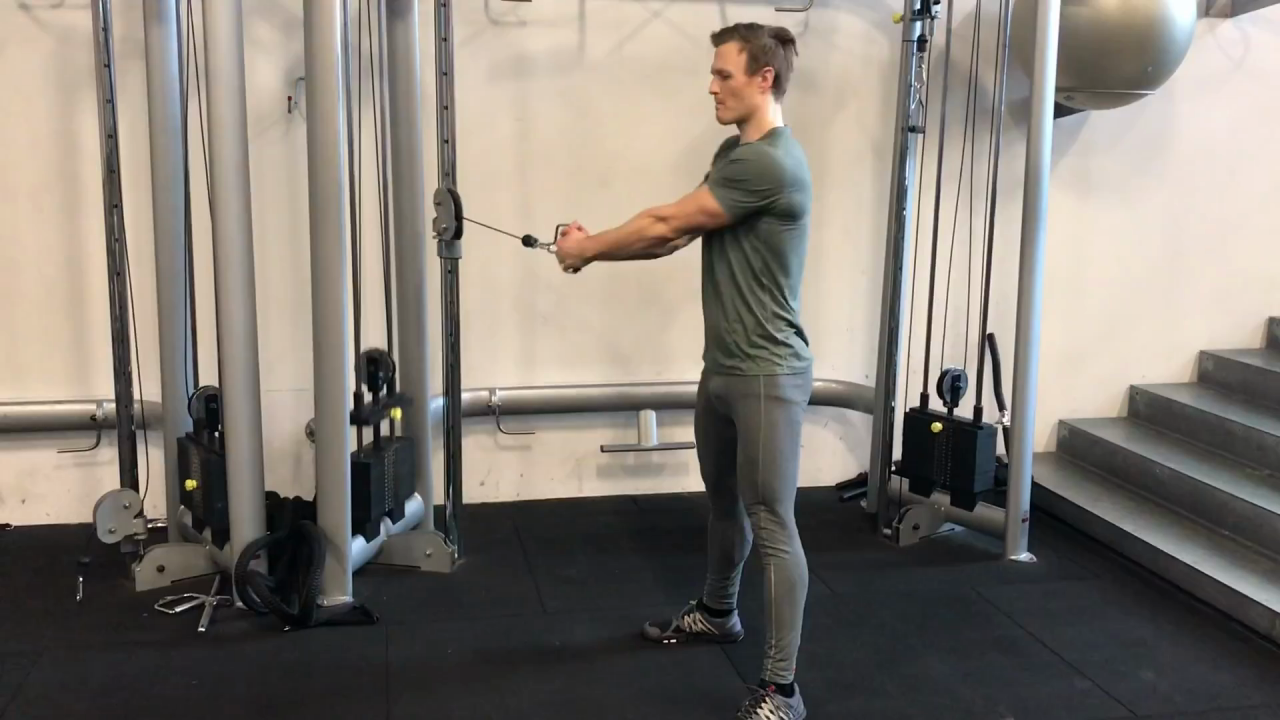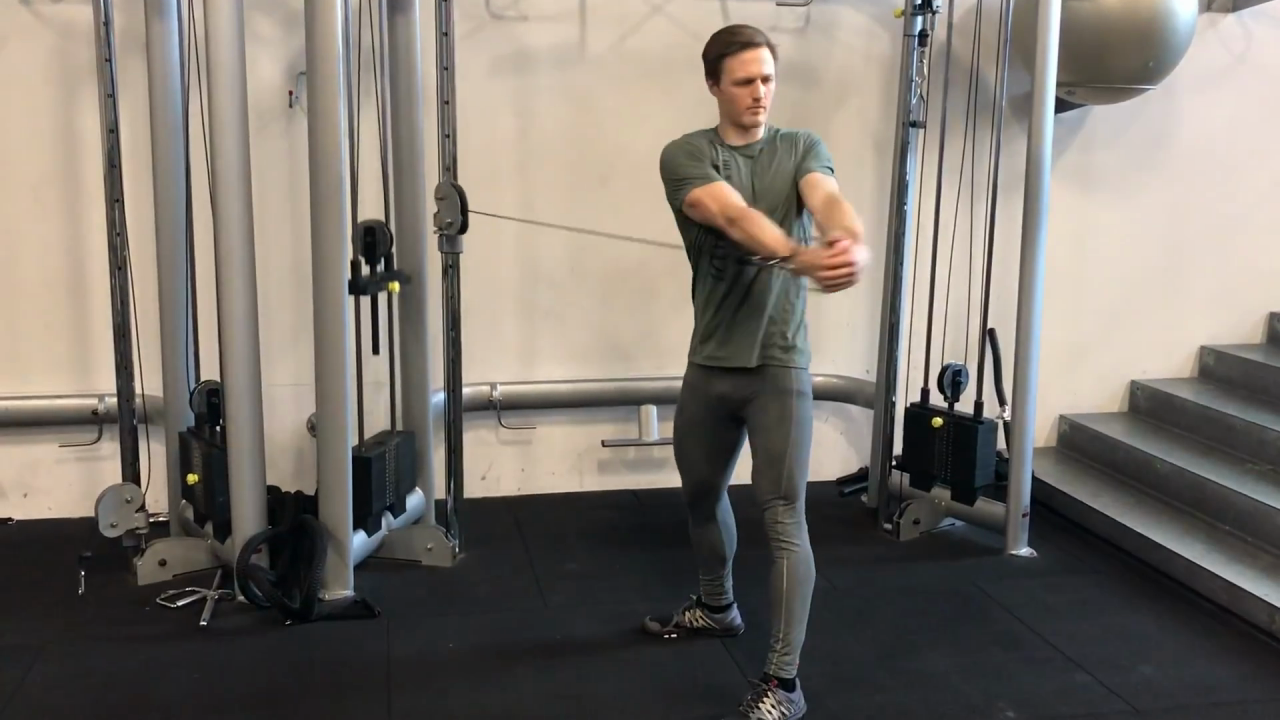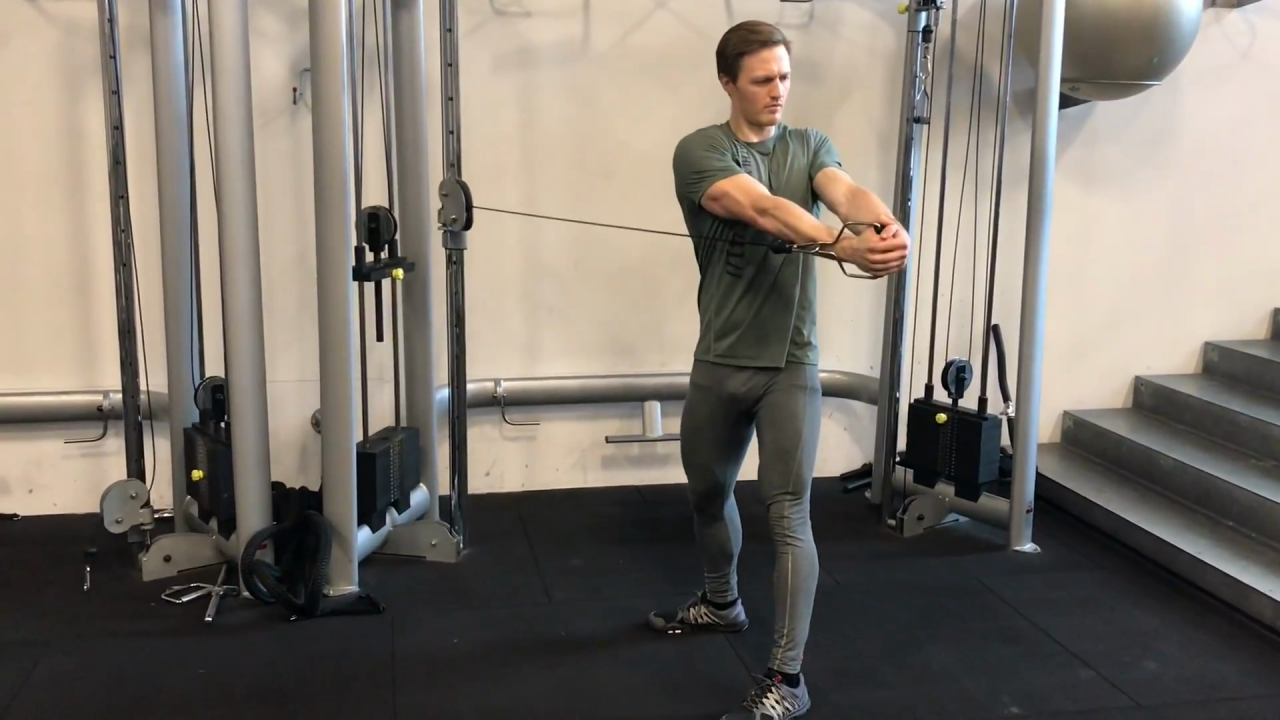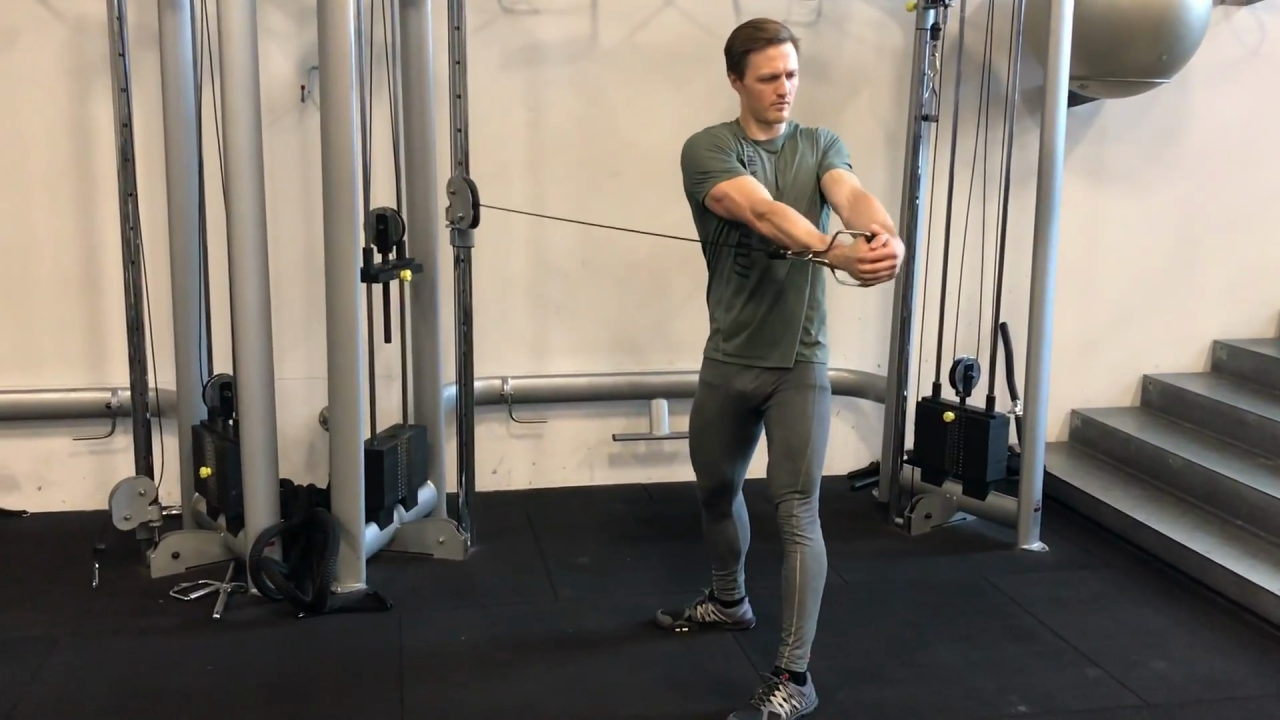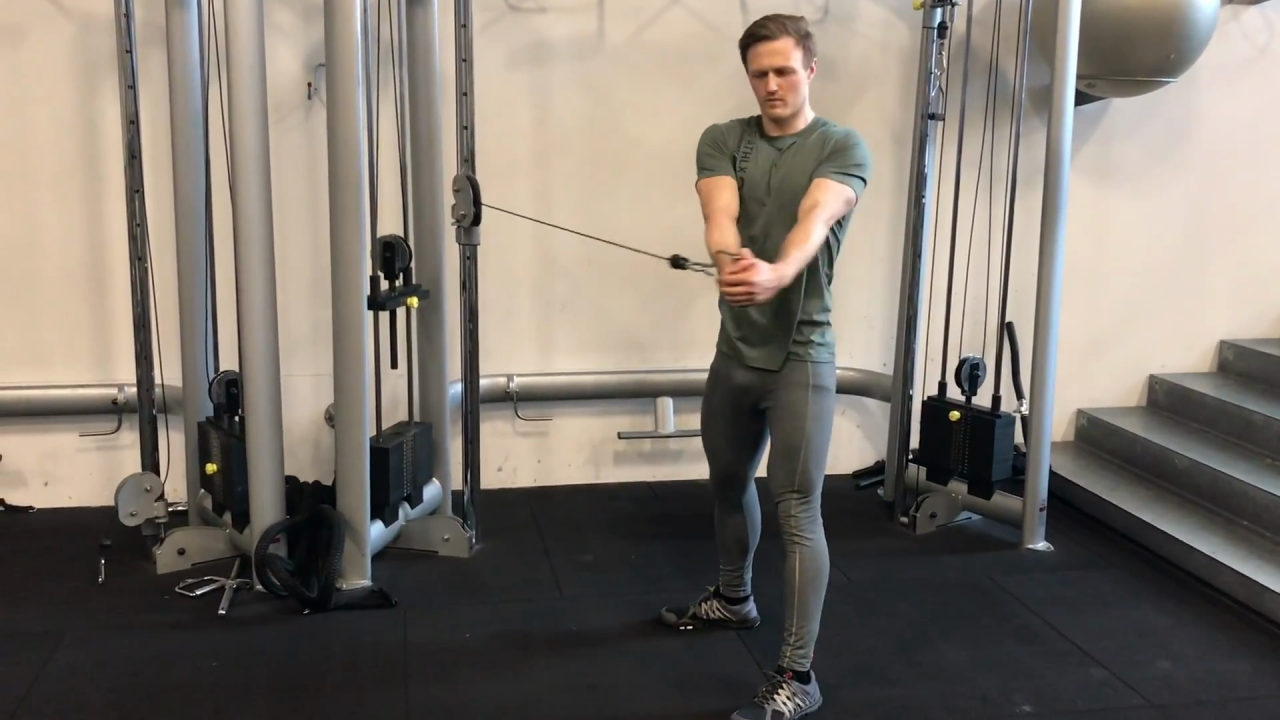
dt=0.5s
person 1, frame 1
left shoulder: (771, 163)
right shoulder: (735, 153)
left elbow: (669, 226)
right elbow: (672, 231)
left wrist: (589, 246)
right wrist: (598, 241)
left hip: (766, 374)
right hip: (721, 369)
left knee: (771, 523)
right knee: (725, 500)
right ankle: (718, 611)
person 1, frame 2
left shoulder: (803, 149)
right shoulder: (686, 156)
left elbow: (827, 203)
right elbow: (735, 218)
left wrist: (850, 243)
right wrist: (801, 260)
left hip: (778, 364)
right hip: (711, 362)
left knee: (783, 518)
right knee: (701, 496)
right ankle: (715, 606)
person 1, frame 3
left shoulder: (810, 146)
right shoulder: (699, 152)
left elbow: (847, 192)
right elbow: (765, 211)
left wrist: (887, 226)
right wrist: (845, 244)
left hip: (789, 362)
right hip: (720, 362)
left knee: (786, 515)
right knee: (707, 493)
right ankle: (720, 602)
person 1, frame 4
left shoulder: (822, 145)
right shoulder: (707, 149)
left elbow: (852, 195)
right elbow: (764, 214)
left wrist: (885, 235)
right wrist: (840, 253)
left hip: (800, 360)
right hip: (729, 359)
left knee: (796, 513)
right knee: (716, 490)
right ankle: (729, 600)
person 1, frame 5
left shoulder: (843, 148)
right shoulder: (722, 140)
left elbow: (814, 222)
right elbow: (721, 214)
left wrist: (774, 274)
right wrist: (733, 263)
left hip: (799, 358)
right hip: (734, 351)
left knee: (797, 512)
right knee: (728, 485)
right ankle: (732, 598)
